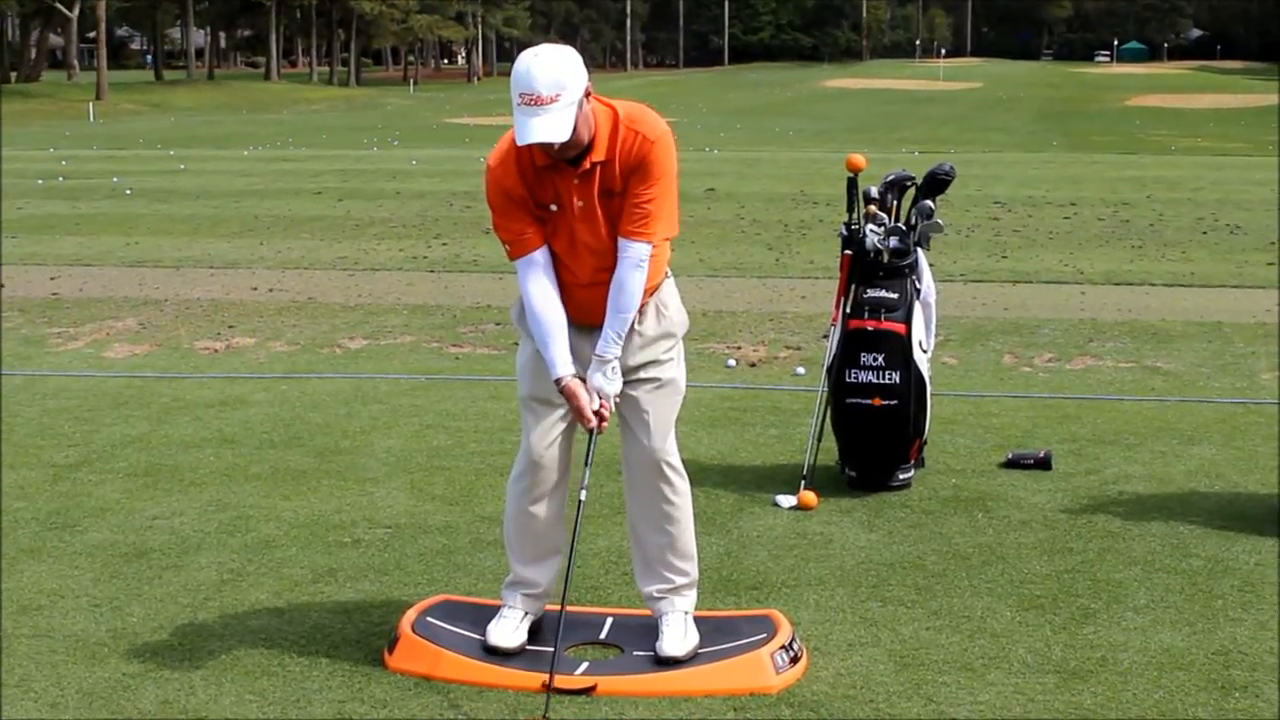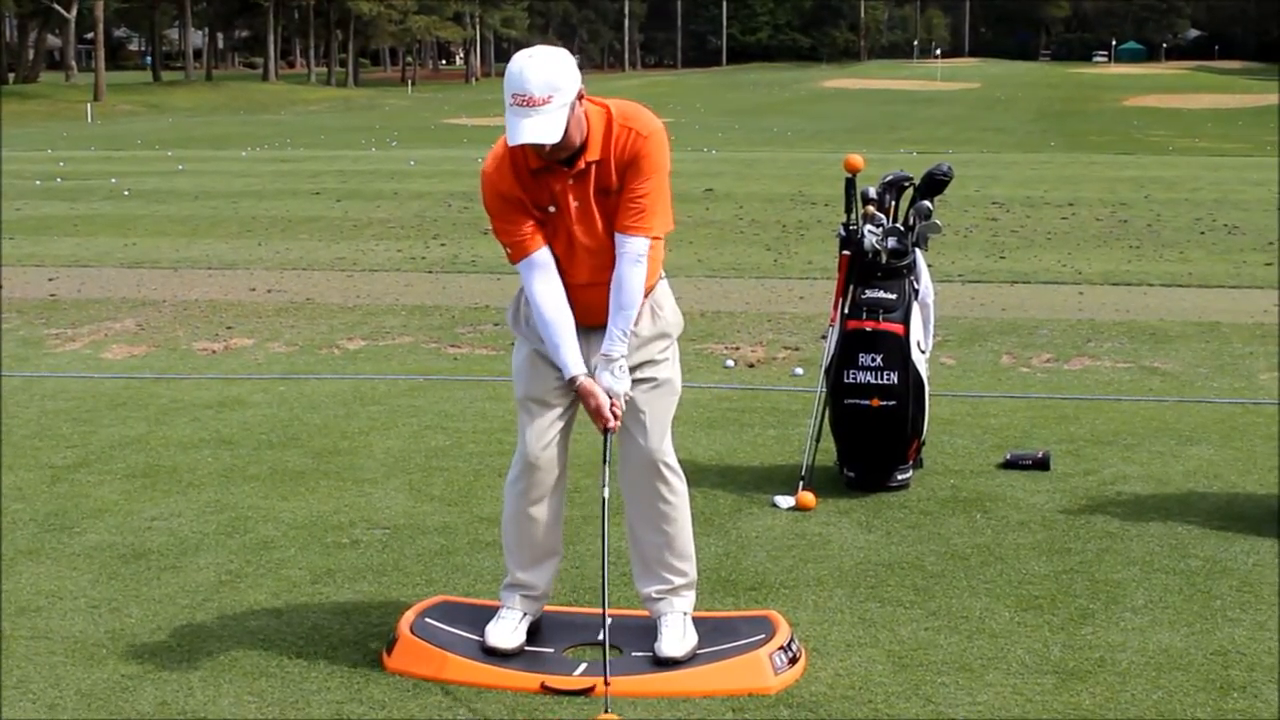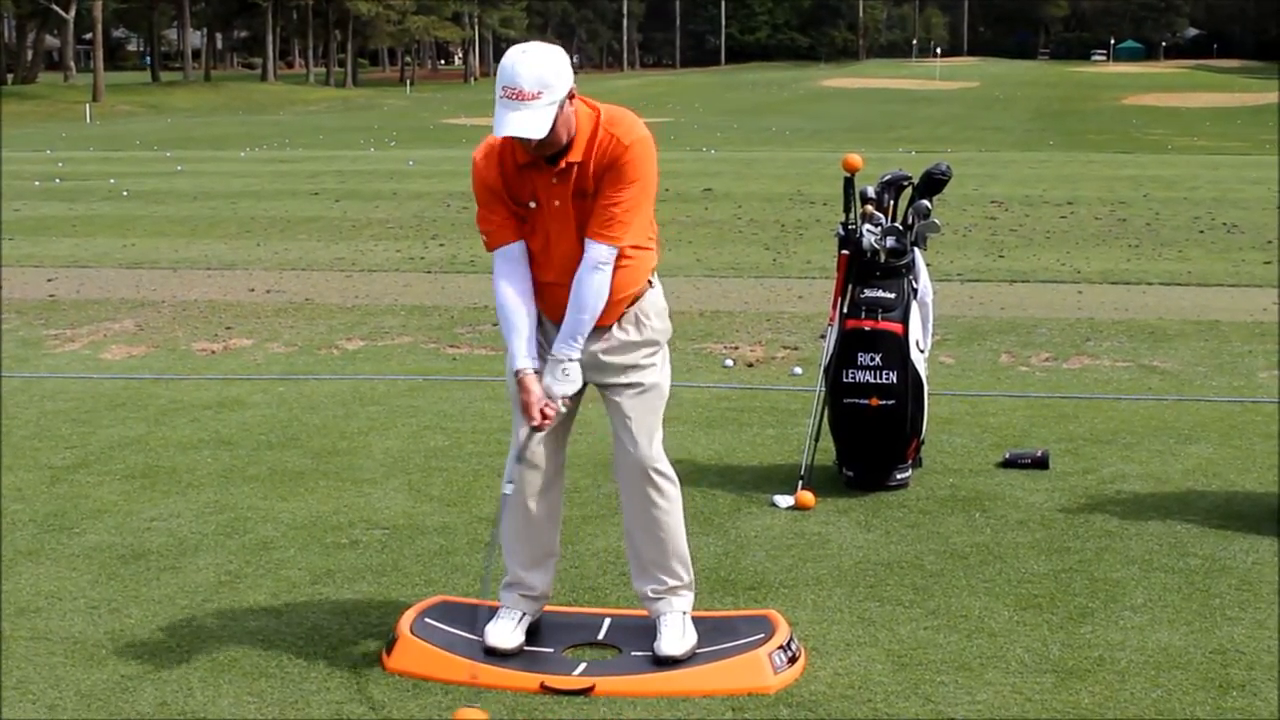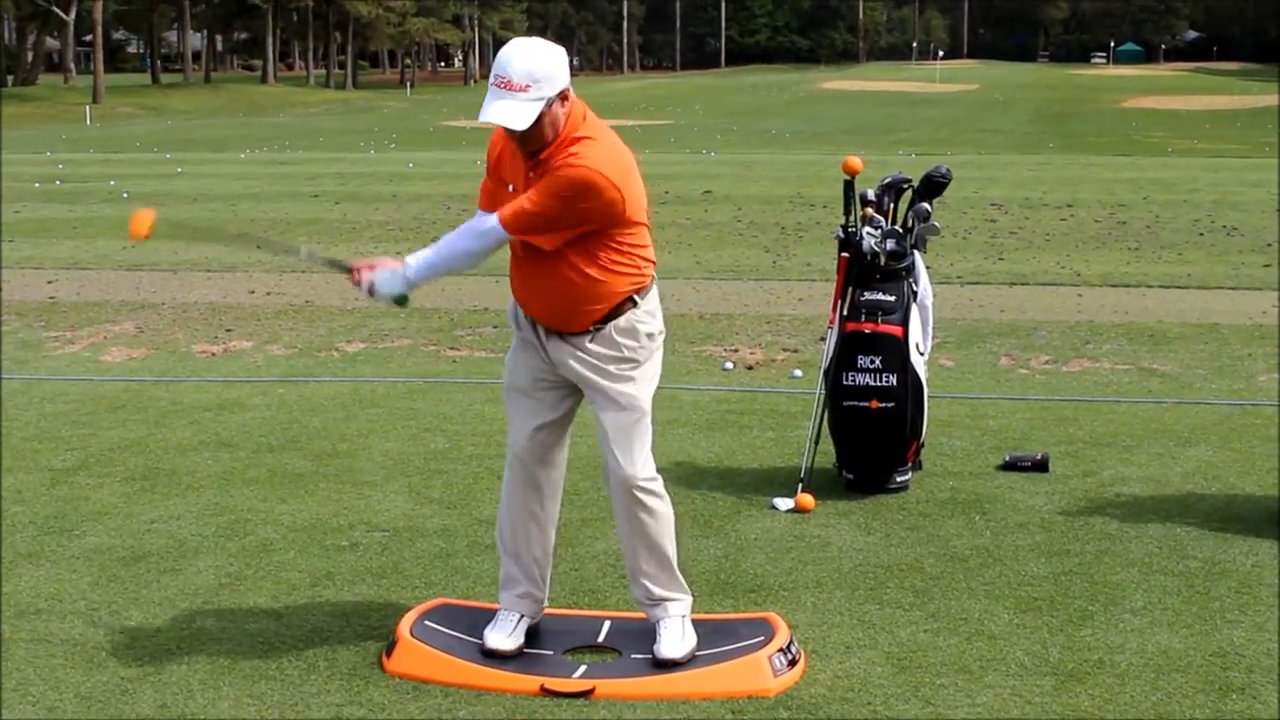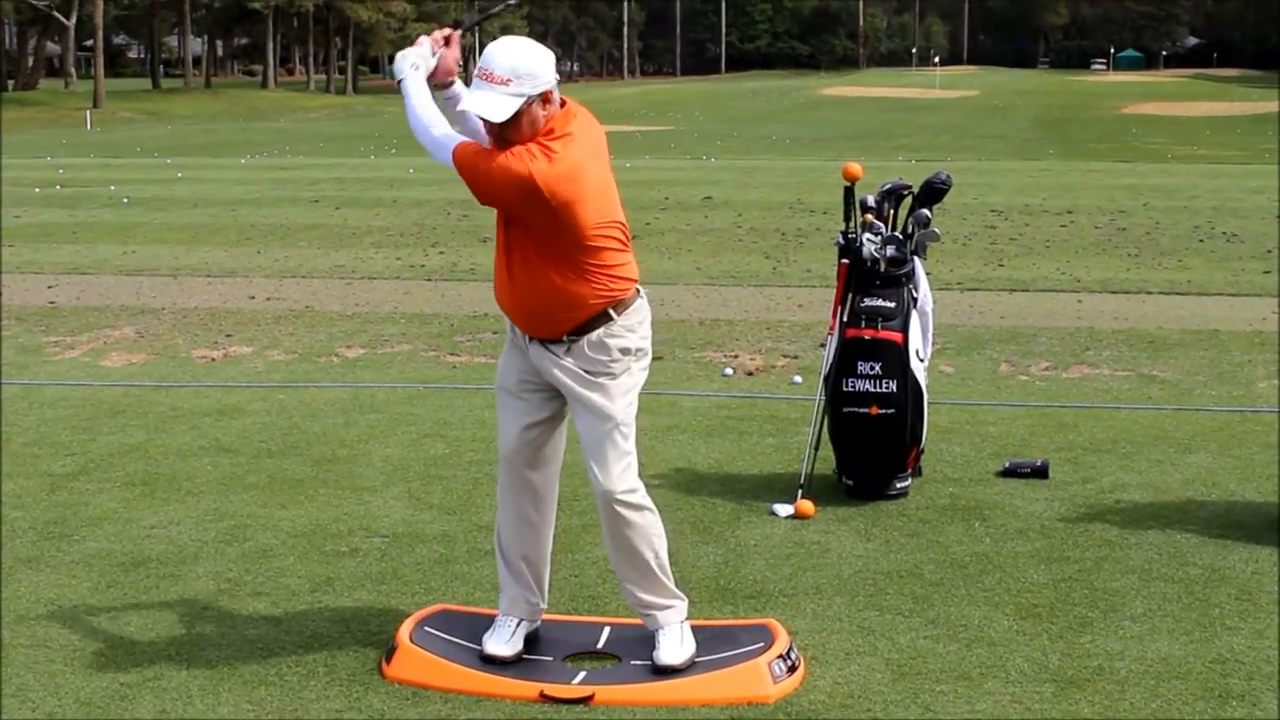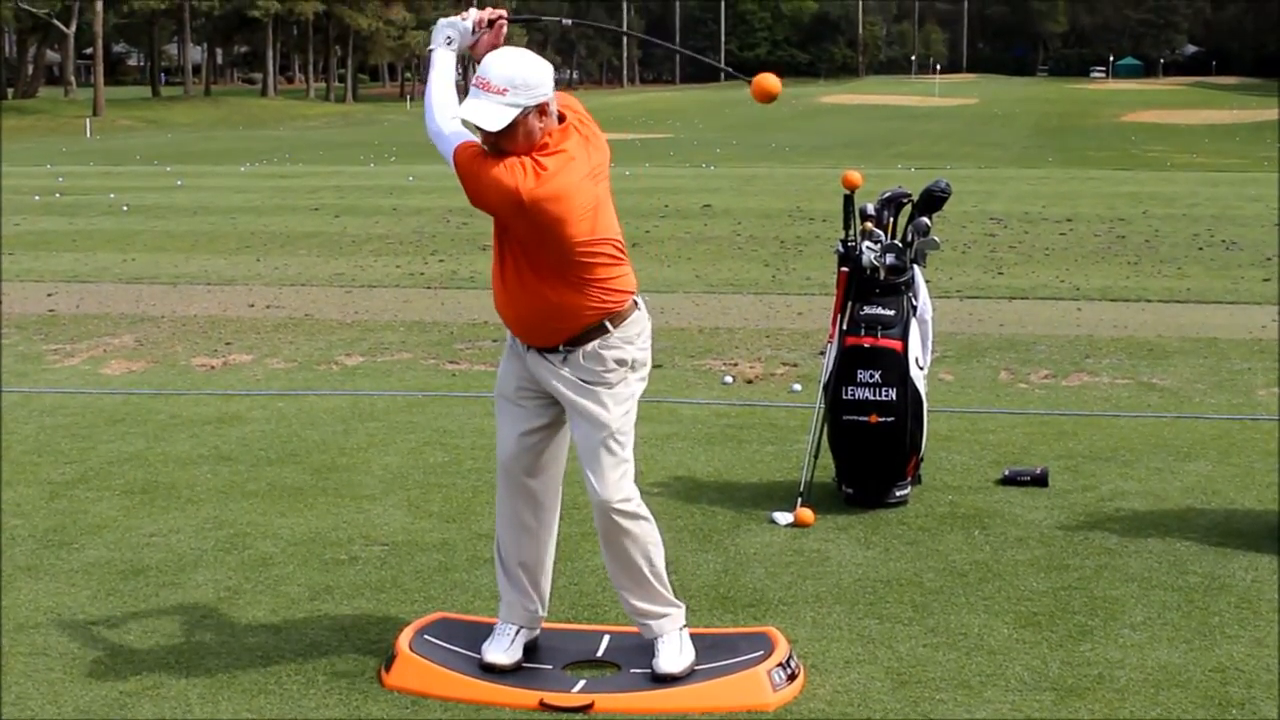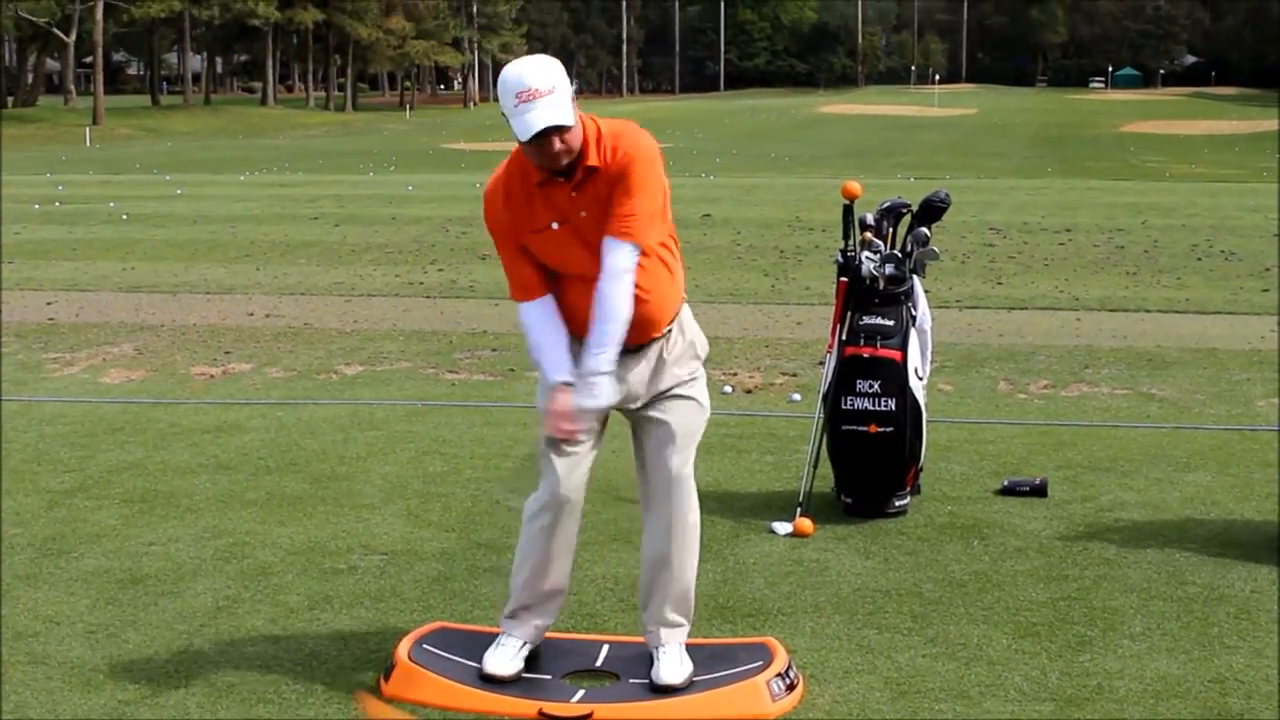
dt=0.3s
person 1, frame 1
left shoulder: (645, 137)
right shoulder: (506, 167)
left elbow: (635, 259)
right elbow: (535, 275)
left wrist: (609, 361)
right wrist: (564, 376)
left hip: (641, 318)
right hip: (555, 321)
left knee: (655, 458)
right knee: (538, 458)
left ankle: (672, 602)
right ankle: (522, 597)
person 1, frame 2
left shoulder: (638, 133)
right shoulder: (501, 172)
left elbow: (633, 254)
right elbow: (540, 277)
left wrist: (614, 359)
right wrist: (579, 377)
left hip: (638, 319)
right hip: (549, 325)
left knee: (652, 459)
right knee: (535, 460)
left ankle: (671, 602)
right ankle: (521, 598)
person 1, frame 3
left shoulder: (624, 142)
right shoulder: (491, 162)
left elbow: (598, 262)
right elbow: (510, 270)
left wrist: (569, 361)
right wrist: (526, 368)
left hip: (626, 321)
right hip: (541, 322)
left knee: (643, 461)
right knee: (529, 460)
left ankle: (671, 602)
right ankle: (521, 598)
person 1, frame 4
left shoulder: (591, 167)
right shoulder: (514, 136)
left elbow: (491, 233)
right elbow: (485, 222)
left wrist: (406, 275)
right wrist: (408, 266)
left hip: (615, 333)
right hip: (537, 329)
left knee: (631, 472)
right knee: (527, 461)
left ankle: (668, 606)
right ankle: (520, 601)
person 1, frame 5
left shoulder: (534, 173)
right shoulder: (567, 120)
left elbow: (444, 147)
right elbow: (493, 146)
left wrist: (413, 72)
right wrist: (448, 85)
left hip: (599, 342)
right hip: (529, 336)
left knee: (614, 483)
right knee: (520, 467)
left ankle: (666, 615)
right ankle: (520, 608)
person 1, frame 6
left shoulder: (524, 183)
right shoulder: (571, 125)
left elbow: (445, 134)
right elbow: (494, 122)
right wrist: (482, 56)
left hip: (601, 349)
right hip: (531, 343)
left knee: (610, 494)
right knee: (519, 475)
left ankle: (663, 622)
right ankle: (518, 616)
person 1, frame 7
left shoulder: (628, 152)
right shoulder: (503, 195)
left elbow: (620, 272)
right elbow: (534, 301)
left wrist: (598, 379)
right wrist: (561, 386)
left hip: (663, 348)
right hip: (573, 354)
left knee: (672, 489)
right knee: (559, 492)
left ankle: (667, 633)
right ankle: (522, 626)
